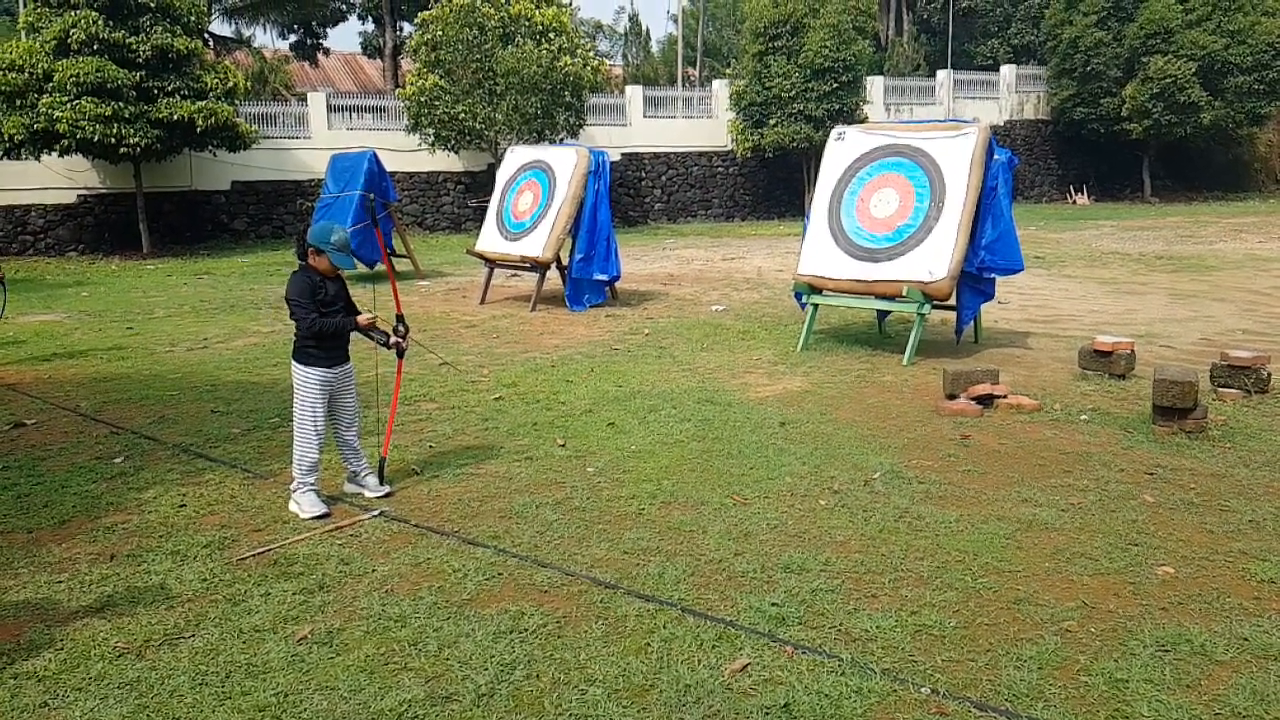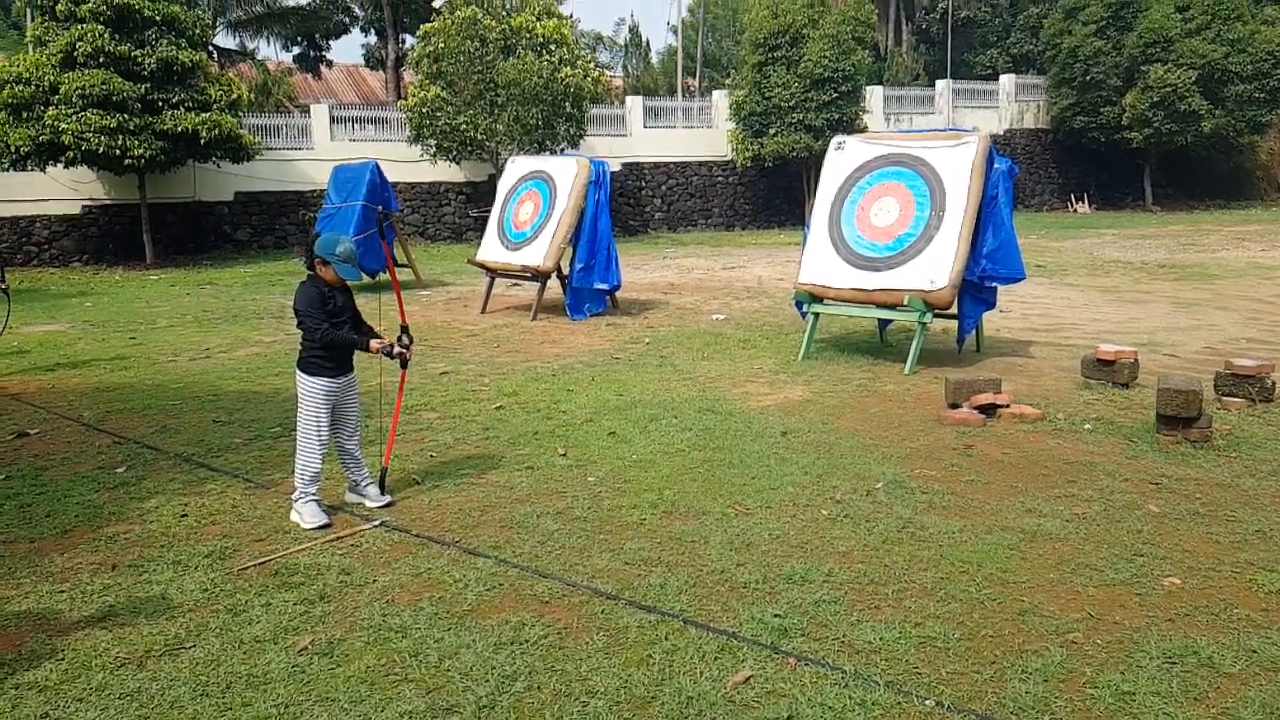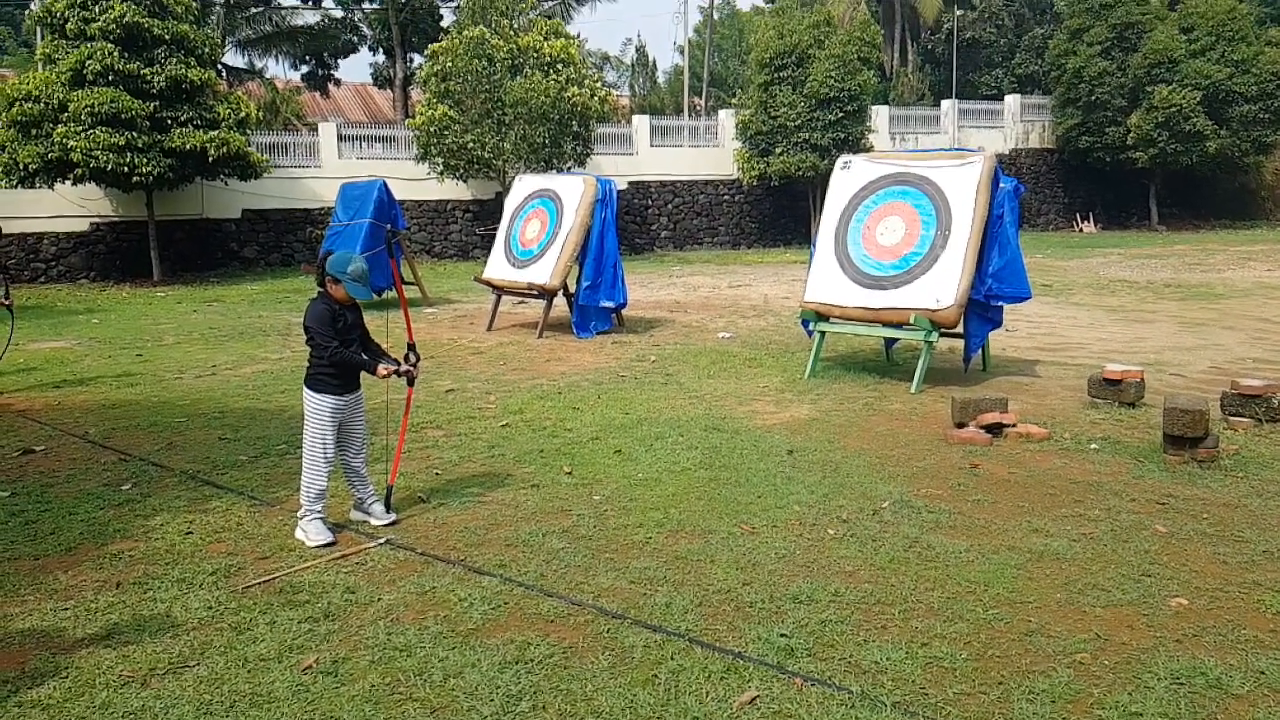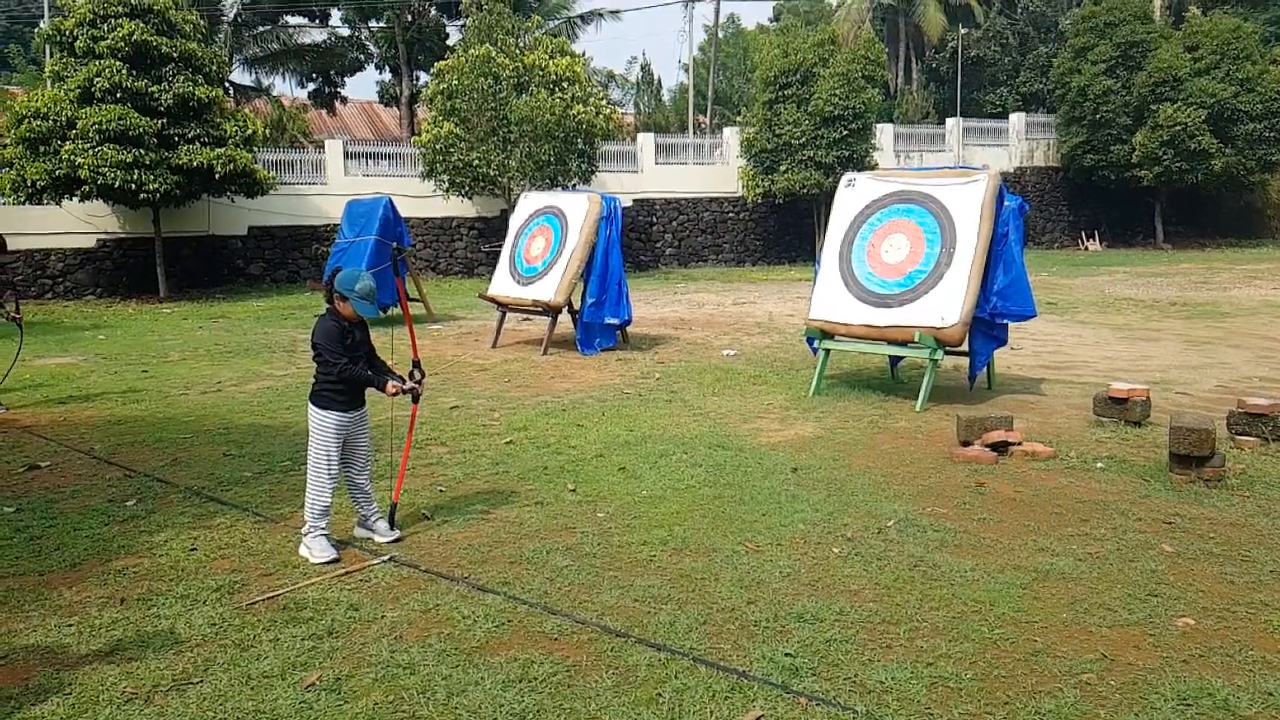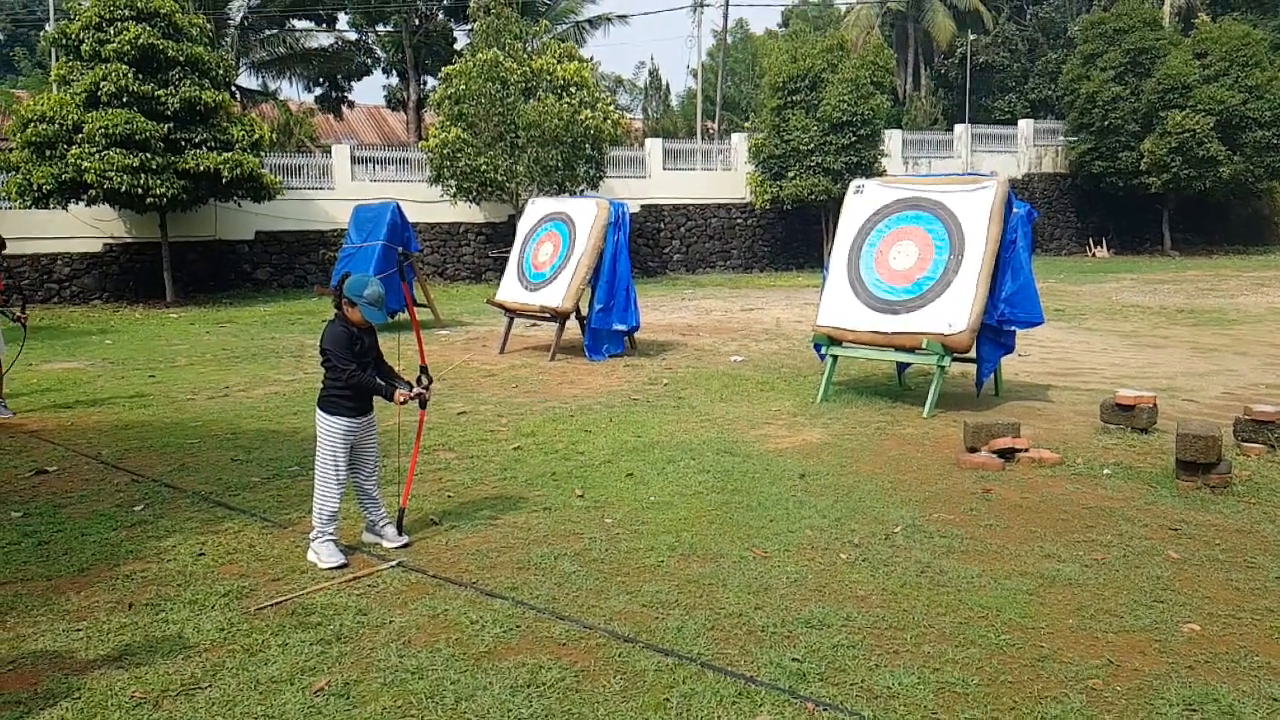
dt=0.3s
person 1, frame 1
left shoulder: (336, 280)
right shoulder: (300, 283)
left elbow: (352, 313)
right elbow: (311, 325)
left wrist: (384, 338)
right wrist: (354, 323)
left hip: (341, 365)
right hip: (312, 369)
left knee: (348, 425)
right knee: (310, 431)
left ankle: (359, 476)
right ankle: (303, 491)
person 1, frame 2
left shoulder: (343, 290)
right shoulder: (309, 293)
left elbow: (358, 324)
right elbow: (323, 335)
left wrist: (389, 349)
right wrist: (365, 344)
left hip: (345, 375)
right hip: (316, 378)
left knee: (350, 435)
right knee: (313, 440)
left ankle: (360, 485)
right ankle: (304, 501)
person 1, frame 3
left shoulder: (352, 308)
right shoulder: (319, 311)
left elbow: (366, 342)
right elbow: (333, 353)
left wrist: (395, 365)
right wrist: (373, 367)
left hip: (352, 393)
right hip: (323, 395)
left knee: (356, 453)
right knee: (319, 457)
left ankle: (365, 503)
right ankle: (309, 518)
person 1, frame 4
left shoulder: (359, 325)
right shoulder: (327, 328)
left elbow: (372, 360)
right elbow: (342, 369)
left wrist: (400, 382)
right wrist: (382, 384)
left hip: (356, 409)
right hip: (328, 412)
left knee: (360, 470)
right knee: (324, 474)
left ankle: (369, 520)
right ankle: (314, 535)
person 1, frame 5
left shoulder: (367, 331)
right shoulder: (336, 334)
left elbow: (379, 366)
right elbow: (350, 376)
left wrist: (408, 387)
right wrist: (390, 393)
left hip: (364, 415)
right hip: (336, 417)
left knee: (368, 475)
right knee: (332, 480)
left ankle: (377, 525)
right ankle: (322, 540)
